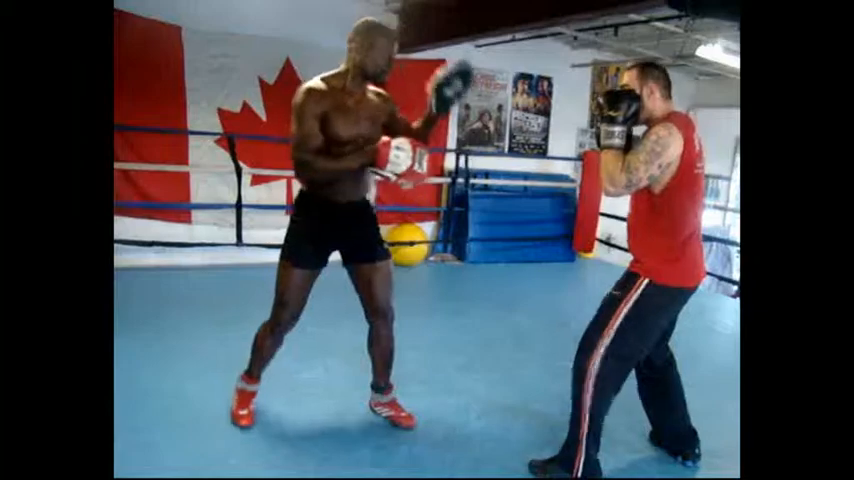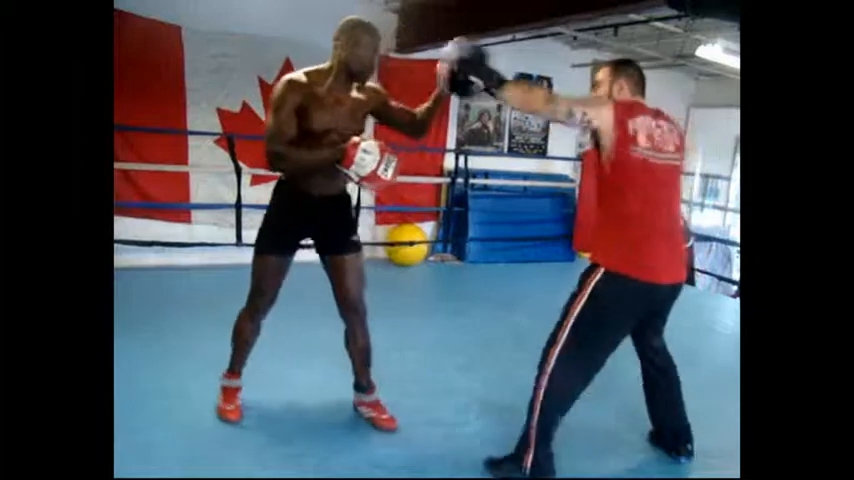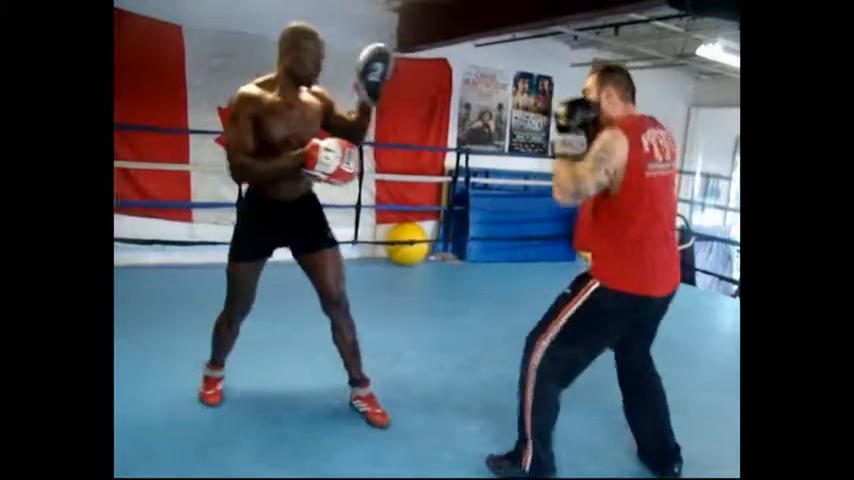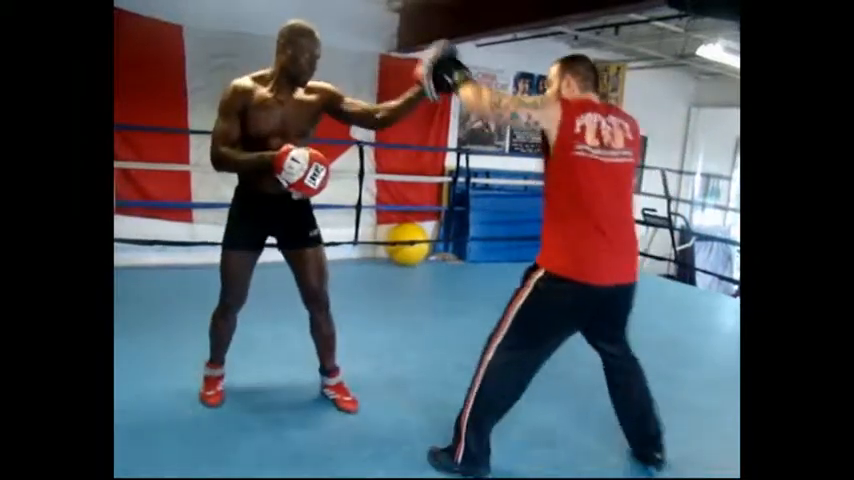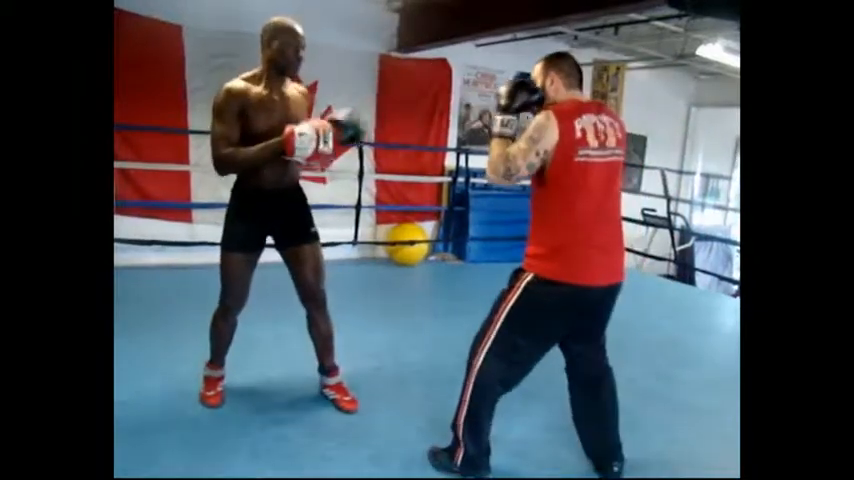
dt=0.3s
person 1, frame 1
left shoulder: (666, 134)
right shoulder: (680, 128)
left elbow: (615, 184)
right elbow: (639, 176)
left wrist: (612, 129)
right wrist: (619, 130)
left hip: (659, 272)
right hip: (680, 269)
left knee: (595, 358)
right knee: (651, 351)
right ankle: (681, 440)
person 1, frame 2
left shoulder: (611, 114)
right shoulder: (672, 129)
left elbow: (543, 102)
left wrist: (491, 79)
left hip: (624, 268)
right hip: (671, 270)
left knee: (563, 361)
right knee: (652, 346)
right ankle: (676, 437)
person 1, frame 3
left shoulder: (615, 137)
right shoulder: (659, 134)
left elbow: (568, 194)
left wrist: (567, 137)
right wrist: (588, 139)
left hip: (618, 281)
right hip: (662, 280)
left knee: (542, 357)
right knee: (636, 363)
person 1, frame 4
left shoulder: (559, 113)
right shoulder: (628, 126)
left elbow: (490, 105)
left wrist: (458, 78)
left hip: (567, 270)
right hip: (621, 272)
left knee: (504, 356)
right knee: (618, 355)
right ankle: (649, 445)
person 1, frame 5
left shoulder: (552, 121)
right shoulder: (612, 123)
left elbow: (501, 173)
left wrist: (506, 116)
left hip: (555, 272)
right hip: (606, 273)
left knee: (491, 357)
right knee: (590, 363)
person 2, frame 1
left shoulder: (380, 101)
right shoulder: (315, 94)
left elbow: (411, 139)
right elbow: (305, 166)
left wrist: (436, 108)
right wrist: (369, 156)
left hip: (359, 215)
right hip: (315, 214)
left knee: (382, 315)
right knee: (284, 317)
left ankle: (383, 394)
right ankle: (248, 385)
person 2, frame 2
left shoulder: (369, 96)
right shoulder: (295, 87)
left elbow: (415, 126)
right elbow: (276, 157)
left wrist: (441, 93)
right wrist: (338, 153)
left hip: (336, 207)
right hip: (291, 203)
left knee: (355, 309)
right knee: (259, 304)
left ankle: (365, 394)
right ankle: (232, 381)
person 2, frame 3
left shoulder: (318, 100)
right shoulder: (250, 99)
left elbow: (353, 135)
right elbow: (239, 168)
left wrist: (367, 100)
right wrist: (303, 159)
left hip: (305, 210)
right hip: (260, 212)
left knee: (338, 304)
right knee: (237, 308)
left ankle: (359, 388)
right ankle: (214, 371)
person 2, frame 4
left shoulder: (319, 95)
right shoulder: (242, 92)
left elbow: (375, 118)
right elbow: (218, 156)
left wrist: (419, 92)
right wrist: (267, 159)
left hip: (294, 205)
right hip: (250, 205)
left knee: (318, 300)
right knee: (231, 301)
left ankle: (330, 378)
right ankle: (214, 371)
person 2, frame 5
left shoulder: (300, 93)
right shoulder: (236, 94)
right elbow: (222, 161)
left wrist: (329, 139)
right wrist: (279, 144)
left hip: (291, 201)
right hip: (249, 204)
left knee: (315, 296)
right knee: (232, 302)
left ankle: (330, 377)
right ankle: (214, 372)
